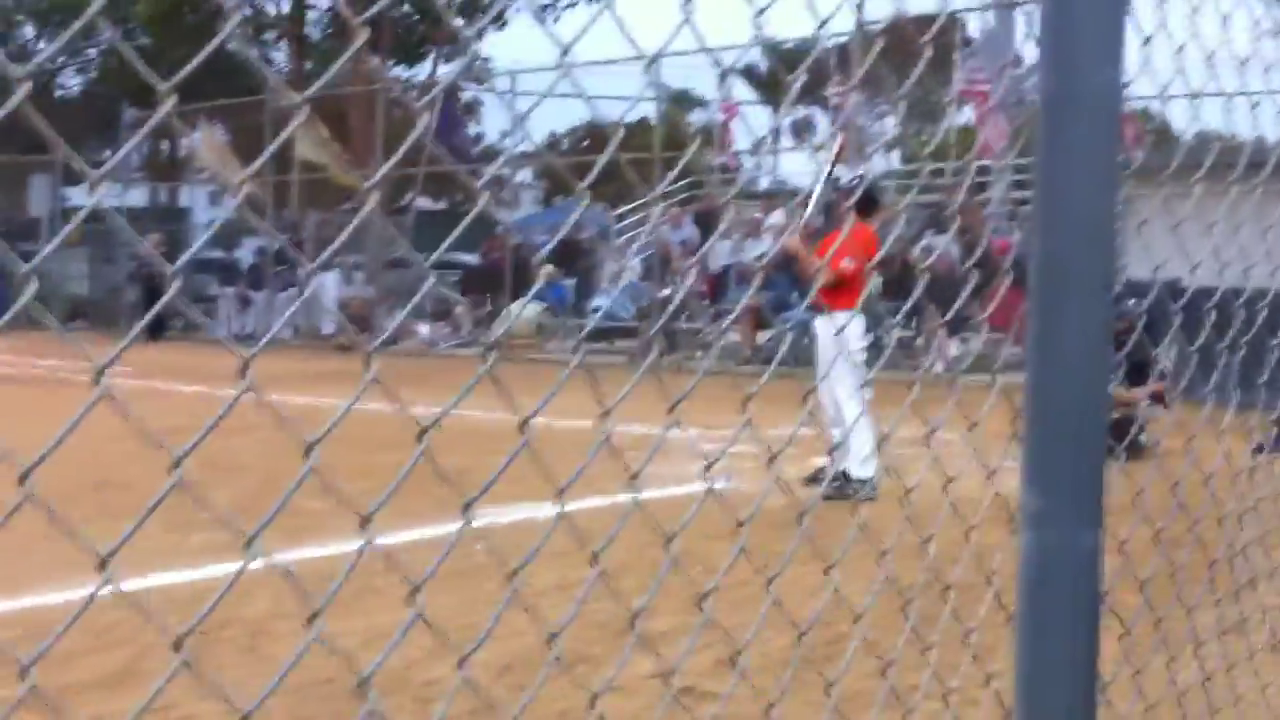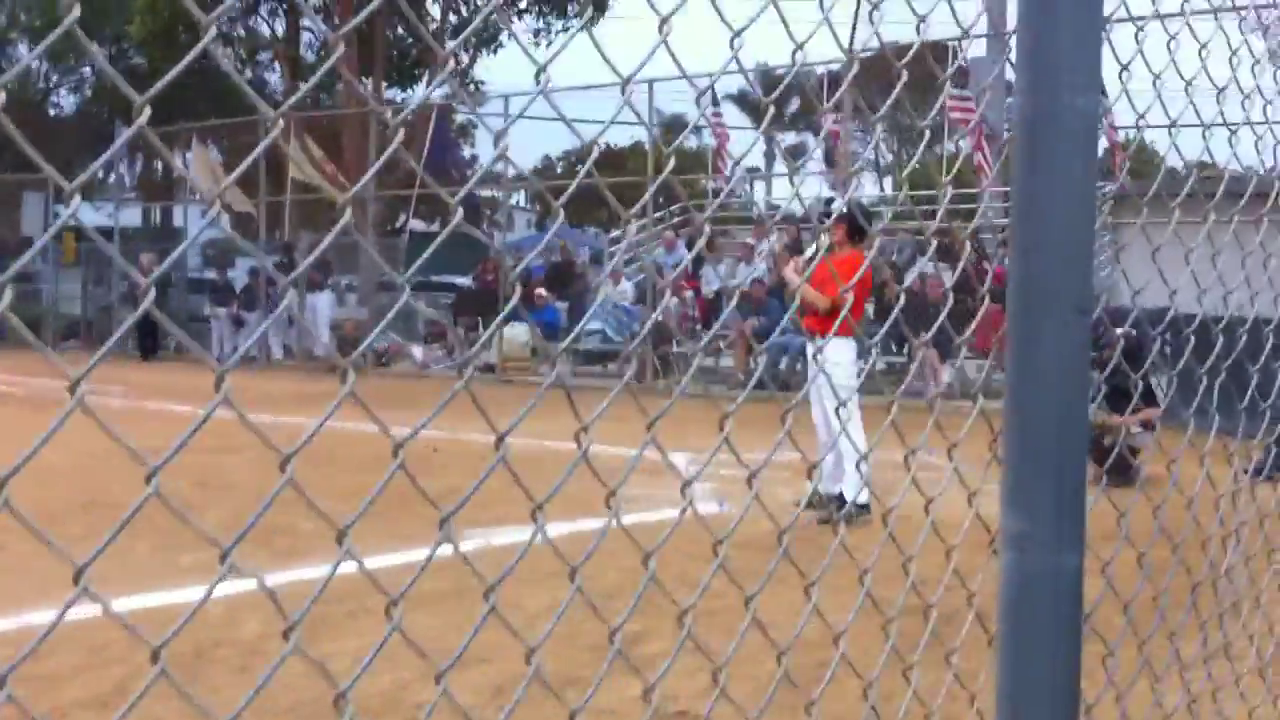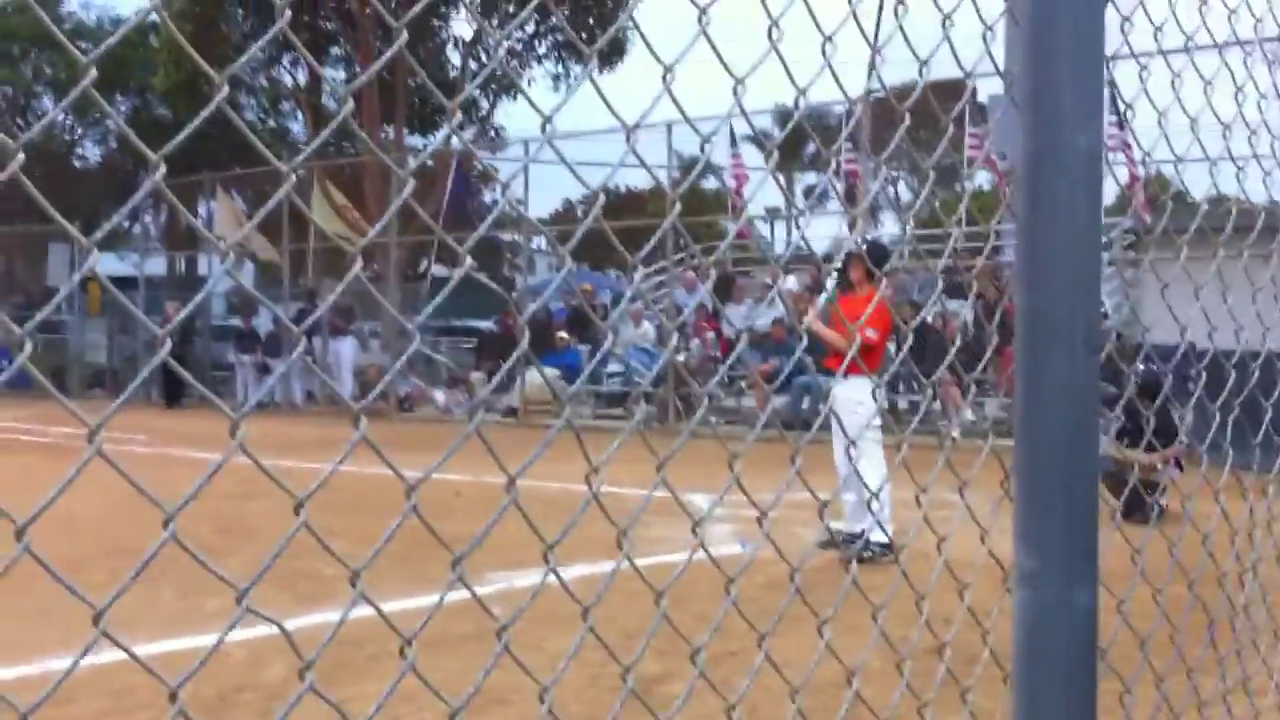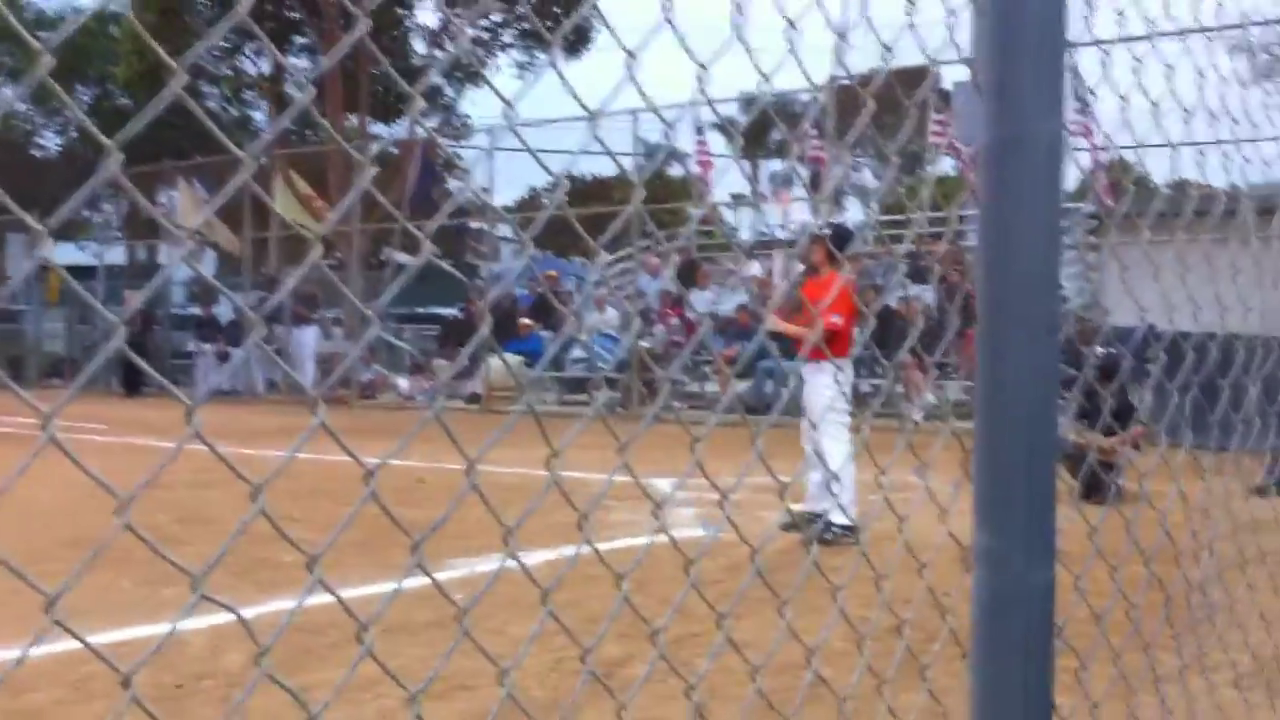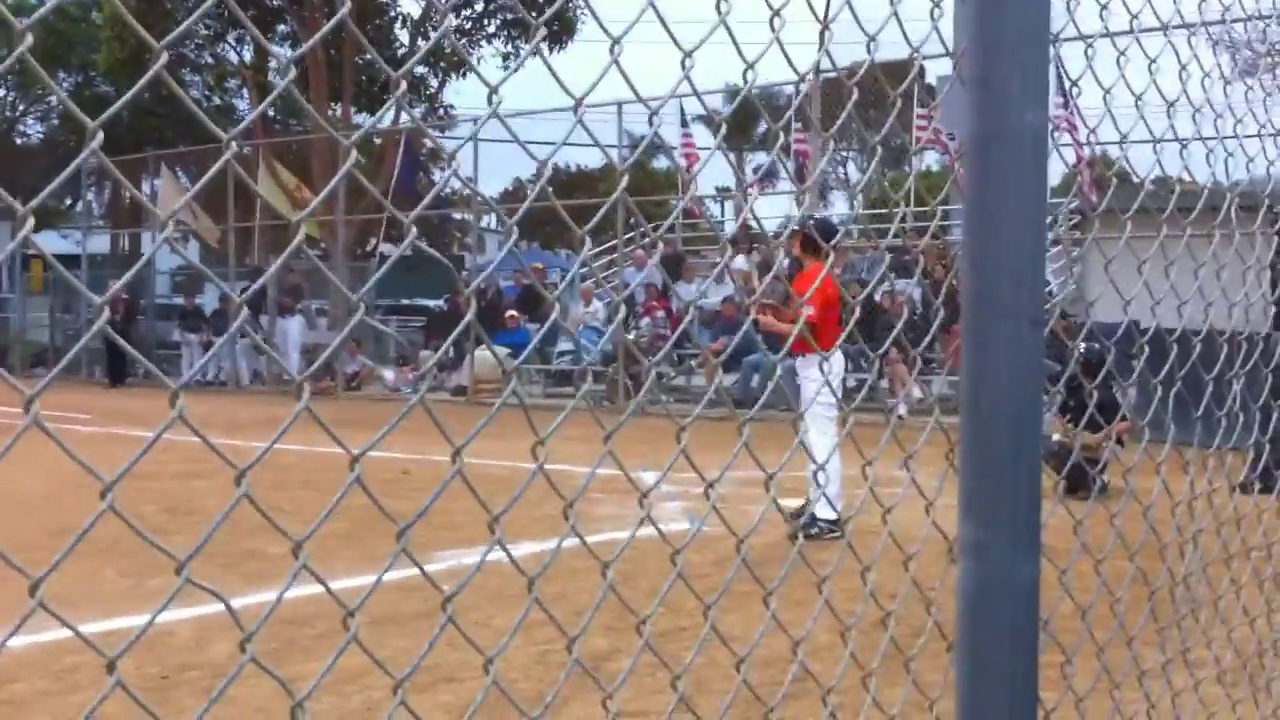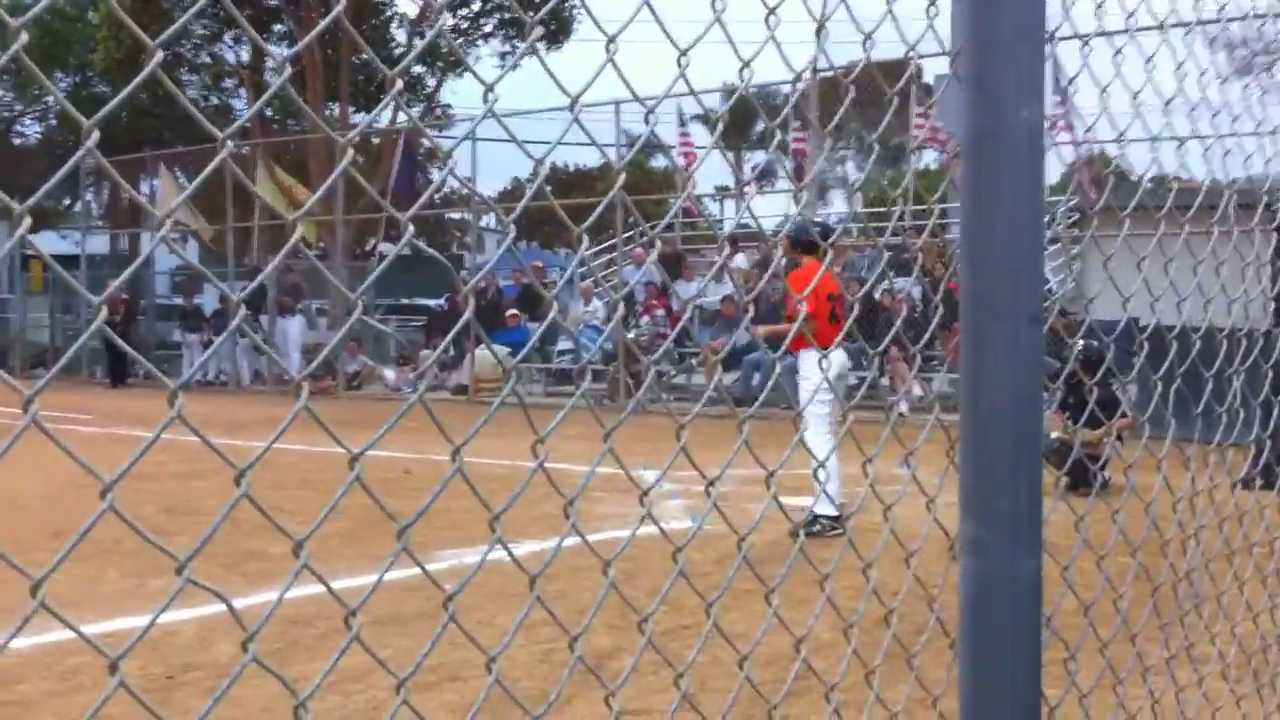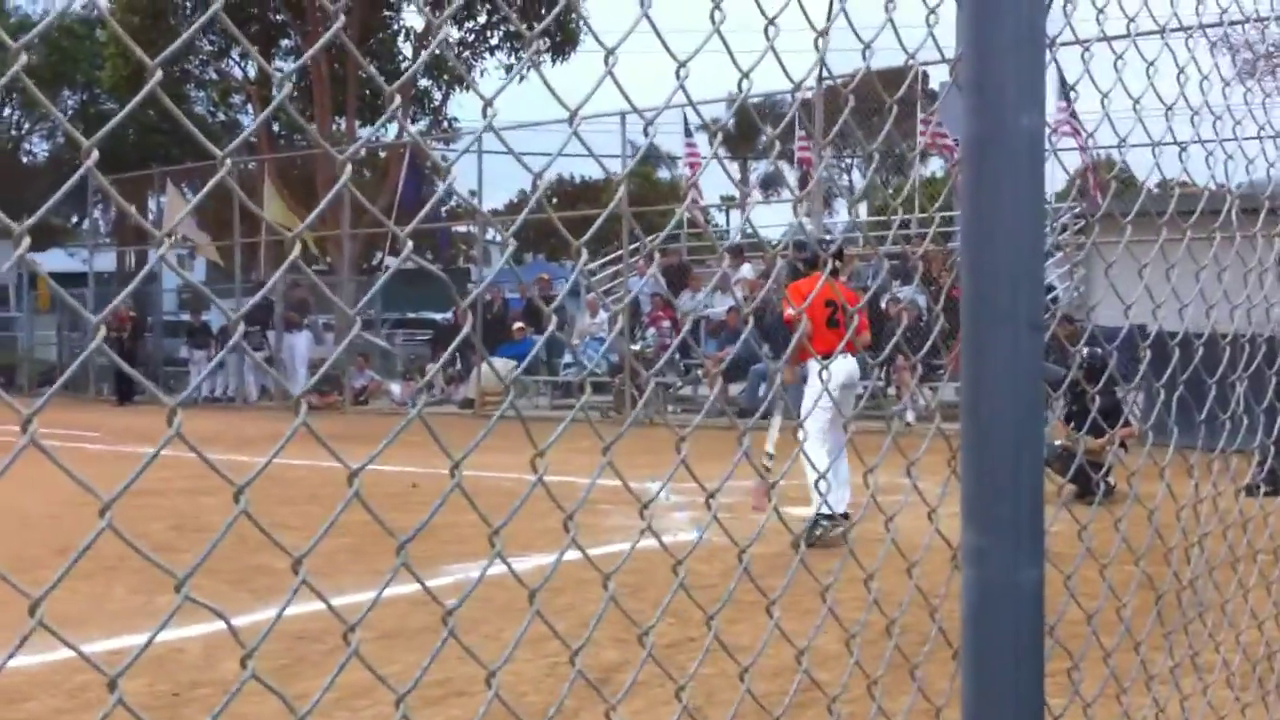
dt=0.2s
person 1, frame 1
left shoulder: (863, 237)
right shoulder: (840, 234)
left elbow: (827, 278)
right elbow: (815, 270)
left wrist: (800, 250)
right wrist: (798, 248)
left hip: (844, 321)
right hip: (826, 318)
left knee: (850, 397)
right knee: (831, 397)
left ankle: (862, 475)
right ankle: (841, 465)
person 1, frame 2
left shoulder: (857, 265)
right shoulder: (826, 260)
left elbow: (826, 305)
right elbow: (810, 303)
left wrist: (797, 281)
right wrist: (796, 278)
left hip: (838, 347)
right hip: (817, 344)
left knee: (846, 422)
right knee: (825, 423)
left ankle: (858, 499)
right ankle: (831, 489)
person 1, frame 3
left shoulder: (876, 305)
right shoulder: (844, 299)
left elbow: (854, 348)
left wrist: (818, 326)
right wrist: (816, 322)
left hip: (859, 387)
right hip: (840, 384)
left knee: (869, 462)
right knee: (846, 462)
left ankle: (880, 540)
right ankle: (853, 529)
person 1, frame 4
left shoulder: (838, 287)
right shoulder: (813, 283)
left elbow: (825, 335)
left wrist: (785, 328)
right wrist: (785, 318)
left hip: (830, 370)
right hip: (814, 368)
left knee: (835, 444)
right knee: (814, 442)
left ankle: (843, 522)
right ankle: (816, 509)
person 1, frame 5
left shoulder: (809, 278)
right shoulder: (821, 274)
left elbow: (806, 331)
left wrist: (771, 324)
right wrist: (779, 311)
left hip: (818, 362)
right hip: (822, 360)
left knee: (822, 437)
right knee: (814, 434)
left ankle: (827, 518)
right ankle: (817, 501)
person 1, frame 6
left shoulder: (801, 276)
right shoulder: (829, 276)
left elbow: (804, 325)
left wrist: (770, 332)
left hip: (818, 359)
right hip: (833, 354)
left knee: (817, 436)
right knee: (819, 431)
left ankle: (826, 515)
right ankle: (828, 500)
person 1, frame 7
left shoulder: (800, 288)
right shoulder: (848, 293)
left elbow: (803, 329)
right elbow: (864, 339)
left wrist: (793, 362)
left hip: (823, 366)
right hip: (850, 366)
left knee: (810, 441)
right knee: (836, 440)
left ankle: (826, 516)
right ankle: (839, 510)
